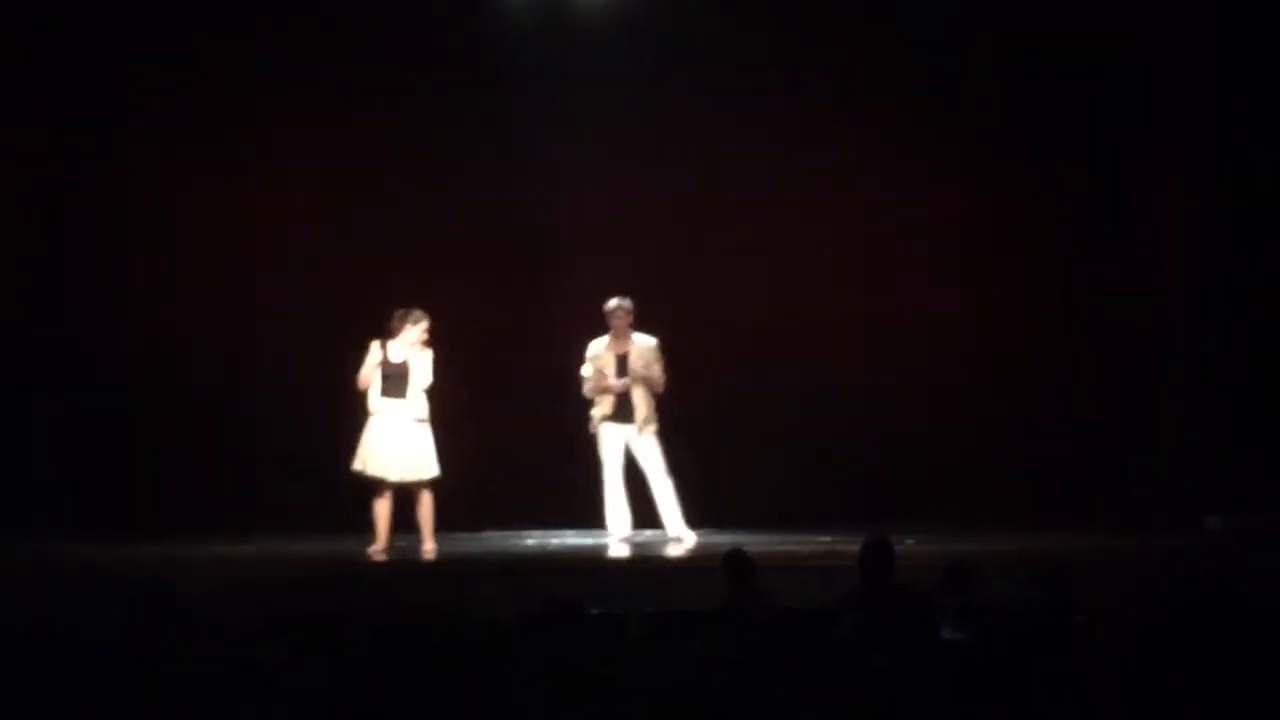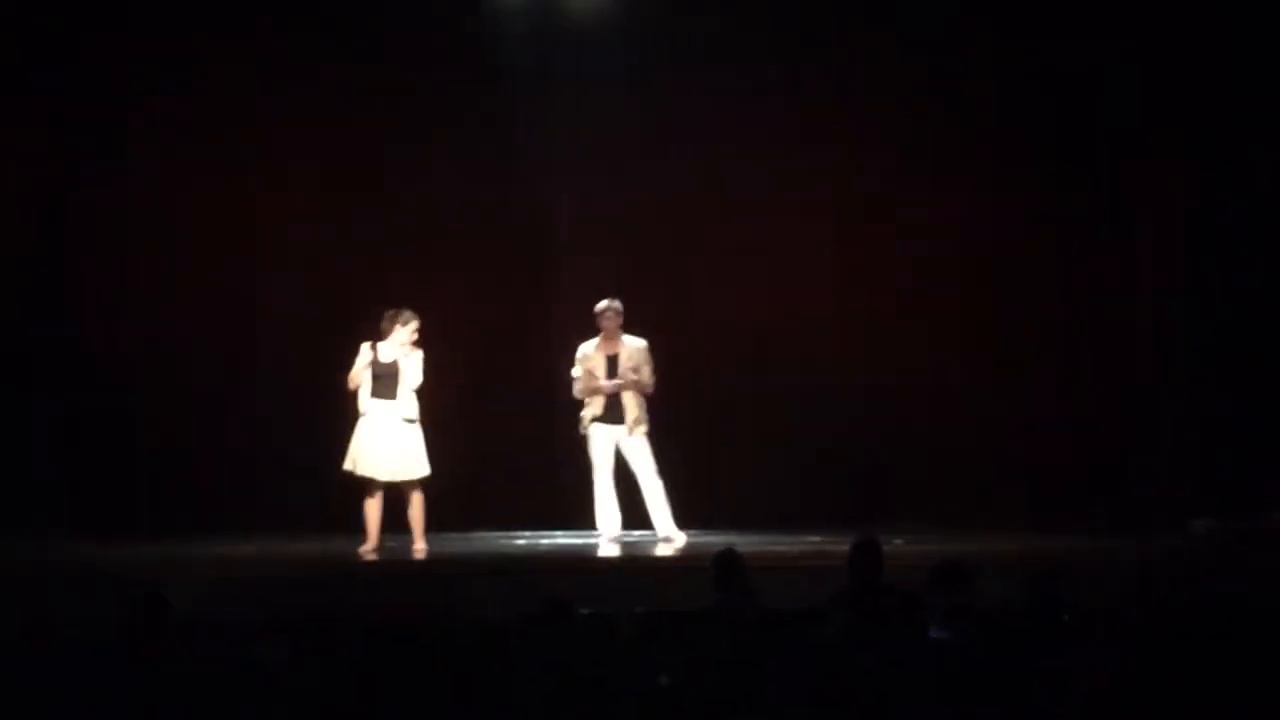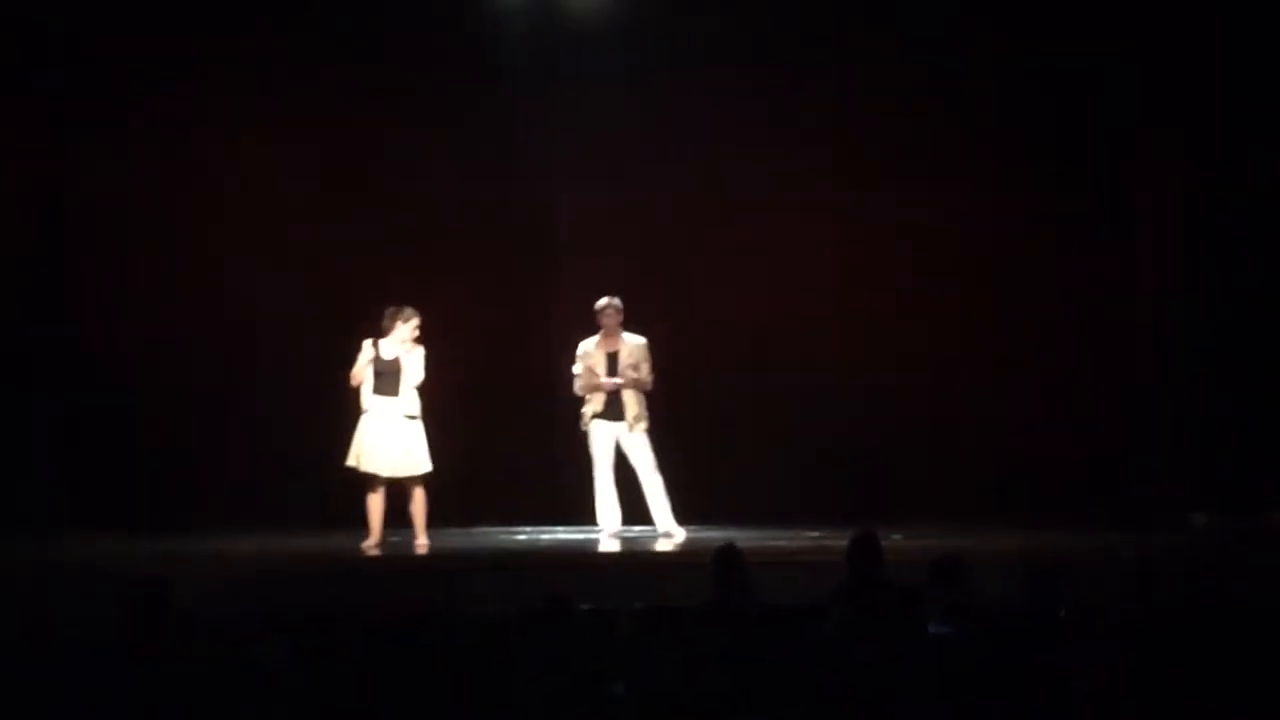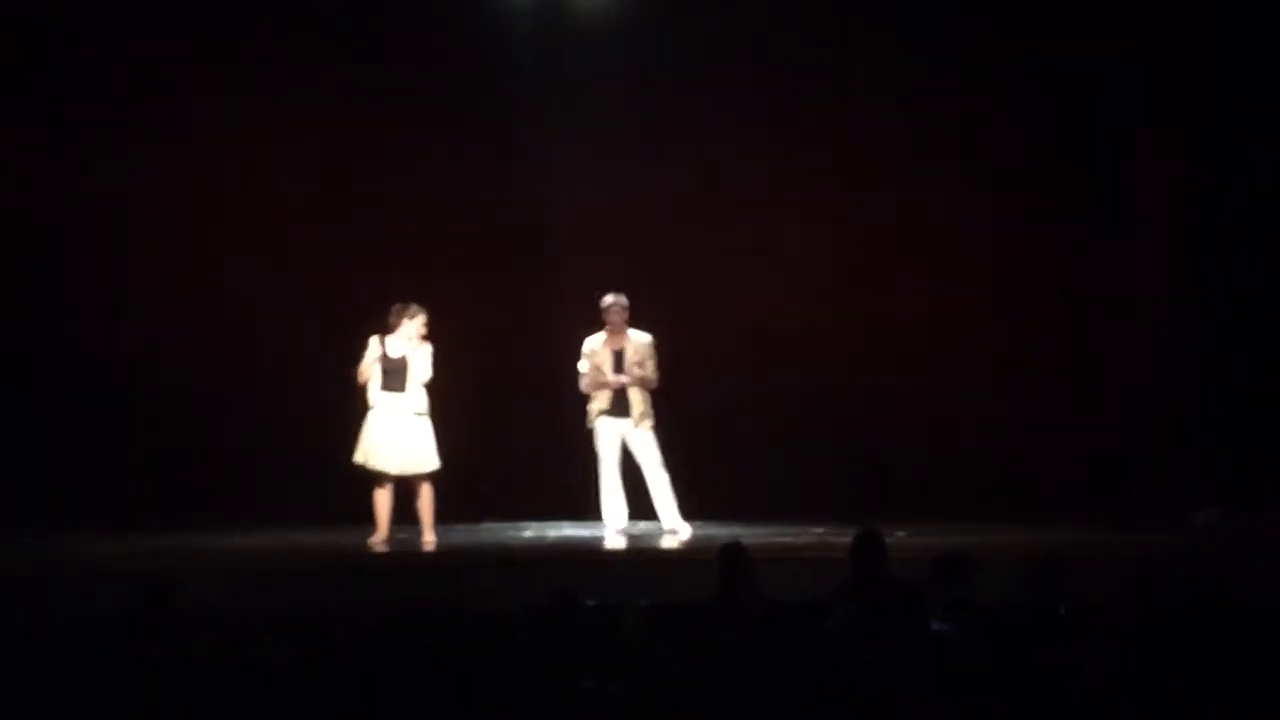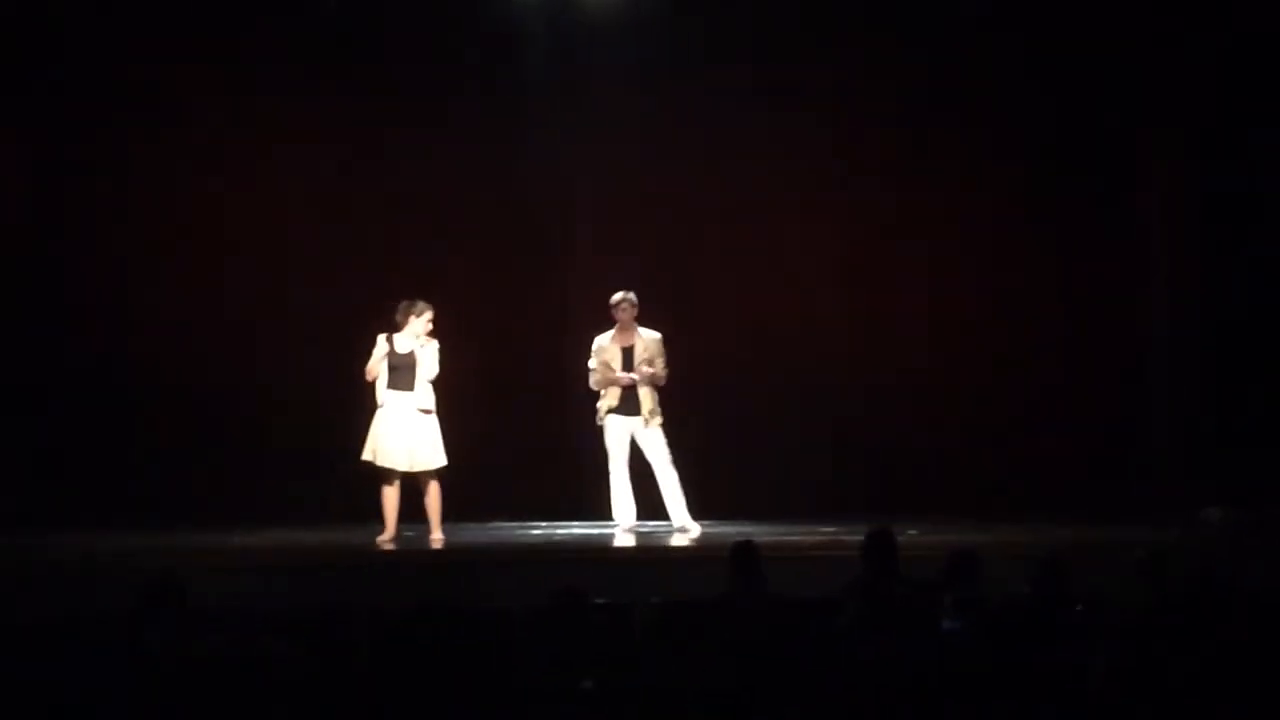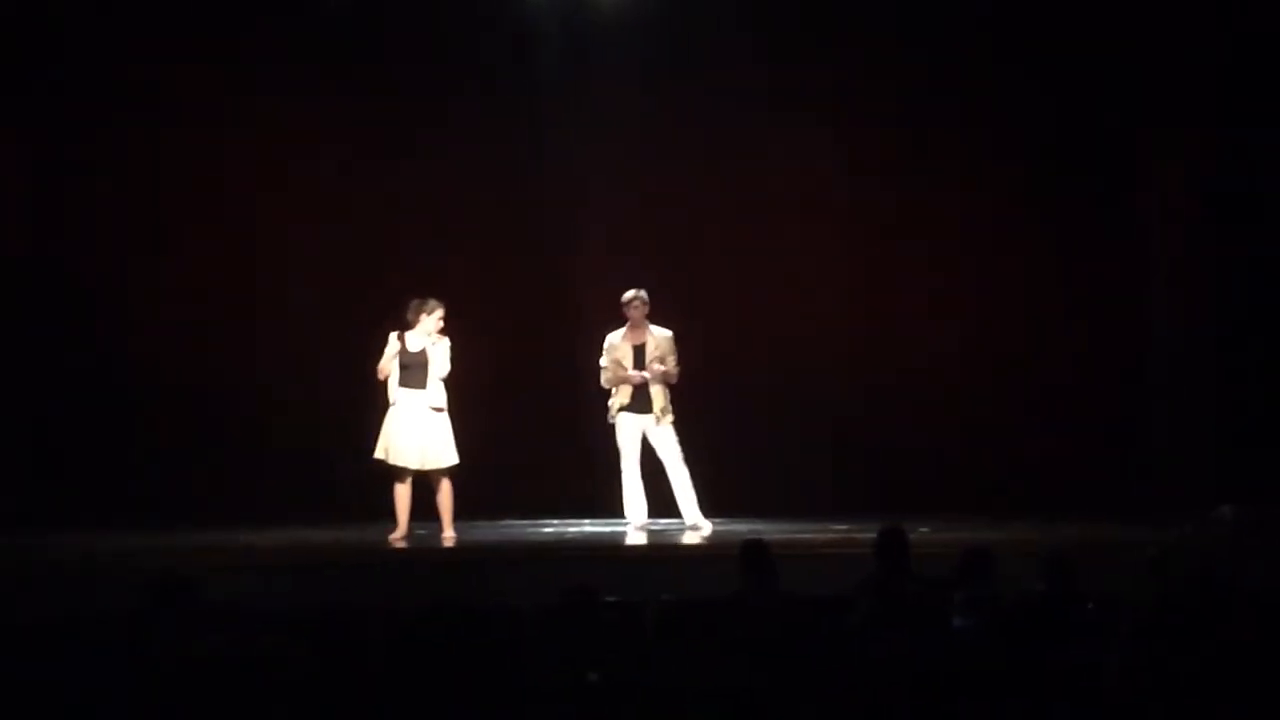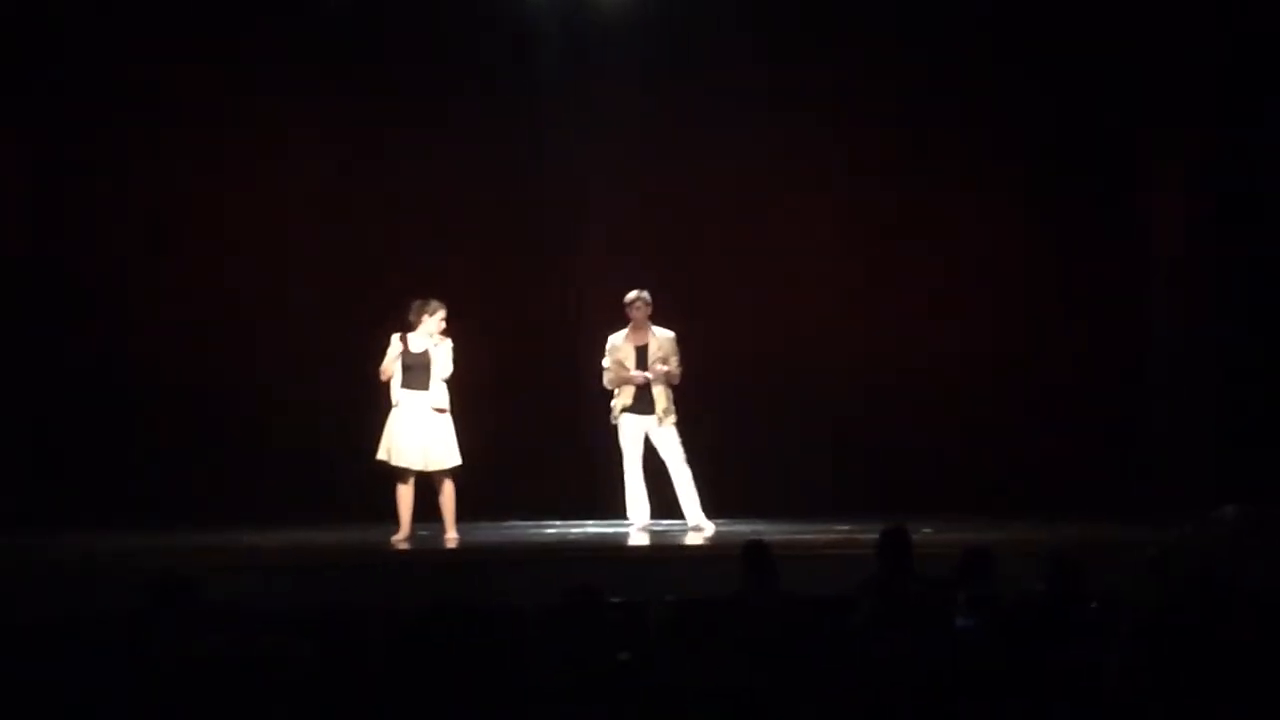
dt=0.1s
person 1, frame 1
left shoulder: (423, 353)
right shoulder: (379, 347)
left elbow: (423, 382)
right elbow: (362, 383)
left wrist: (413, 355)
right wrist: (374, 361)
left hip: (411, 419)
right hip: (383, 419)
left knee: (421, 483)
right knee: (382, 483)
left ankle: (428, 541)
right ankle: (381, 541)
person 1, frame 2
left shoulder: (413, 355)
right shoulder: (369, 349)
left elbow: (413, 383)
right elbow: (352, 383)
left wrist: (402, 356)
right wrist: (363, 362)
left hip: (401, 420)
right hip: (374, 419)
left knee: (411, 483)
right knee: (373, 483)
left ankle: (419, 540)
right ankle: (372, 540)
person 1, frame 3
left shoulder: (415, 351)
right shoulder: (371, 346)
left elbow: (415, 380)
right elbow: (355, 380)
left wrist: (404, 353)
right wrist: (364, 359)
left hip: (403, 416)
right hip: (376, 416)
left knee: (413, 479)
right knee: (375, 479)
left ankle: (421, 536)
right ankle: (374, 535)
person 1, frame 4
left shoulder: (422, 348)
right shoulder: (378, 343)
left elbow: (423, 377)
right elbow: (362, 377)
left wrist: (411, 350)
right wrist: (372, 356)
left hip: (411, 413)
right hip: (383, 413)
left knee: (420, 475)
right knee: (382, 475)
left ankle: (428, 533)
right ankle: (381, 532)
person 1, frame 5
left shoulder: (429, 345)
right shoulder: (386, 340)
left elbow: (430, 374)
right elbow: (370, 375)
left wrist: (419, 347)
right wrist: (379, 354)
left hip: (418, 411)
right hip: (391, 410)
left knee: (428, 473)
right knee: (390, 472)
left ankle: (436, 530)
right ankle: (389, 530)
person 1, frame 6
left shoulder: (441, 343)
right shoulder: (397, 339)
left elbow: (441, 373)
right elbow: (382, 374)
left wrist: (430, 345)
right wrist: (391, 352)
left hip: (430, 408)
right hip: (403, 408)
left knee: (439, 472)
right knee: (402, 470)
left ankle: (448, 528)
right ankle: (401, 528)
person 1, frame 7
left shoulder: (443, 344)
right shoulder: (400, 340)
left elbow: (444, 373)
right elbow: (384, 375)
left wrist: (432, 346)
right wrist: (393, 353)
left hip: (432, 410)
right hip: (405, 410)
left knee: (442, 473)
right knee: (405, 472)
left ankle: (450, 529)
right ankle: (404, 529)
person 2, frame 1
left shoulder: (648, 344)
right shoulder: (596, 348)
left elbow: (659, 385)
right elbow: (588, 388)
left wrist: (646, 376)
right wrist: (606, 386)
left hip: (639, 420)
right hip: (609, 420)
left knee: (658, 473)
right knee: (612, 475)
left ankle: (677, 529)
right ankle: (619, 530)
person 2, frame 2
left shoulder: (638, 347)
right shoulder: (586, 350)
left elbow: (649, 386)
right elbow: (578, 390)
left wrist: (635, 381)
right wrist: (598, 387)
left hip: (630, 422)
right hip: (600, 422)
left knee: (648, 474)
right knee: (602, 476)
left ankle: (667, 529)
right ankle: (610, 530)
person 2, frame 3
left shoulder: (637, 344)
right shoulder: (586, 347)
left elbow: (648, 383)
right elbow: (579, 386)
left wrist: (635, 380)
right wrist: (598, 384)
left hip: (630, 418)
right hip: (600, 418)
left knee: (648, 470)
right knee: (603, 472)
left ankle: (666, 524)
right ankle: (610, 526)
person 2, frame 4
left shoulder: (643, 341)
right shoulder: (592, 344)
left elbow: (653, 381)
right elbow: (584, 383)
left wrist: (642, 377)
right wrist: (605, 381)
left hip: (636, 416)
right hip: (606, 416)
left knee: (654, 467)
right knee: (608, 469)
left ankle: (672, 521)
right ankle: (616, 523)
person 2, frame 5
left shoulder: (652, 339)
right shoulder: (602, 342)
left elbow: (662, 378)
right elbow: (594, 381)
left wrist: (651, 374)
right wrist: (614, 378)
left hip: (645, 413)
right hip: (615, 413)
left knee: (663, 464)
right knee: (618, 467)
left ankle: (682, 519)
right ankle: (625, 520)
person 2, frame 6
left shoulder: (664, 337)
right shoulder: (613, 340)
left elbow: (674, 377)
right elbow: (605, 379)
left wrist: (663, 371)
right wrist: (626, 376)
left hip: (657, 411)
right hip: (626, 411)
left knee: (675, 462)
right knee: (629, 465)
left ankle: (694, 517)
right ankle: (637, 519)
person 2, frame 7
left shoulder: (666, 337)
right shoulder: (615, 341)
left elbow: (676, 377)
right elbow: (608, 380)
left wrist: (666, 372)
right wrist: (628, 377)
left hip: (659, 412)
right hip: (629, 412)
left knee: (678, 463)
right knee: (632, 466)
left ankle: (696, 518)
right ankle: (640, 519)
